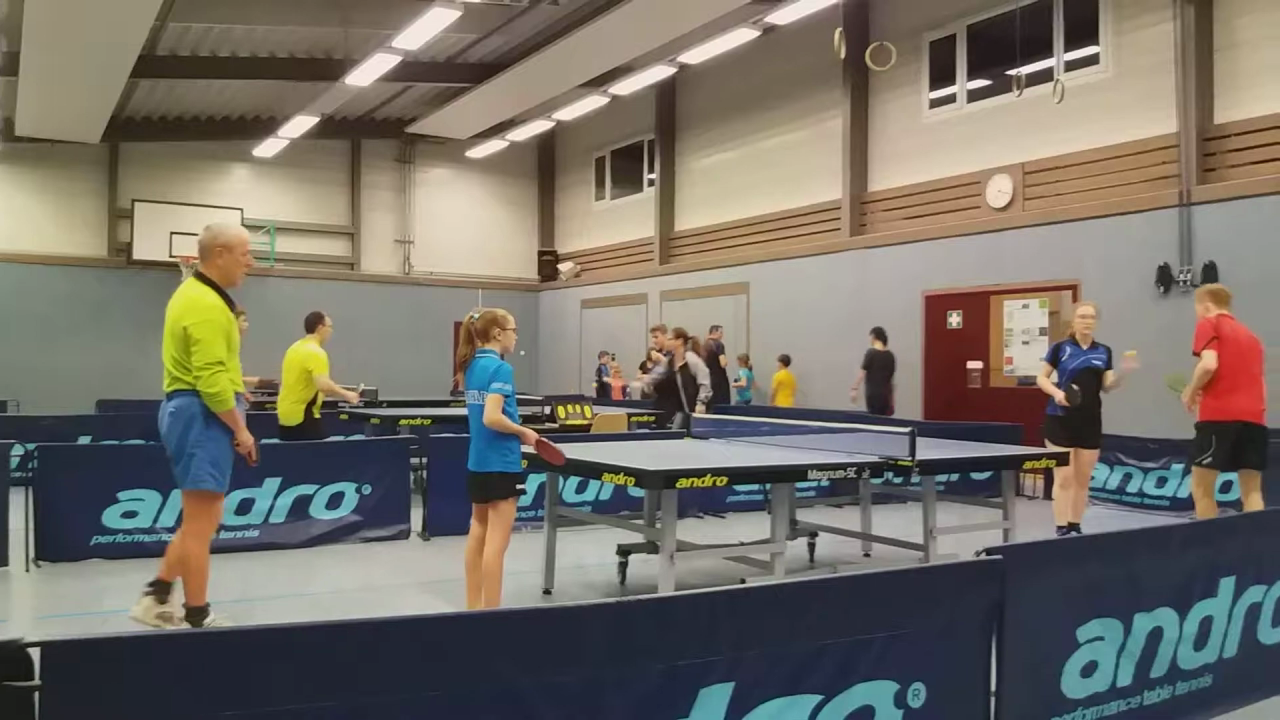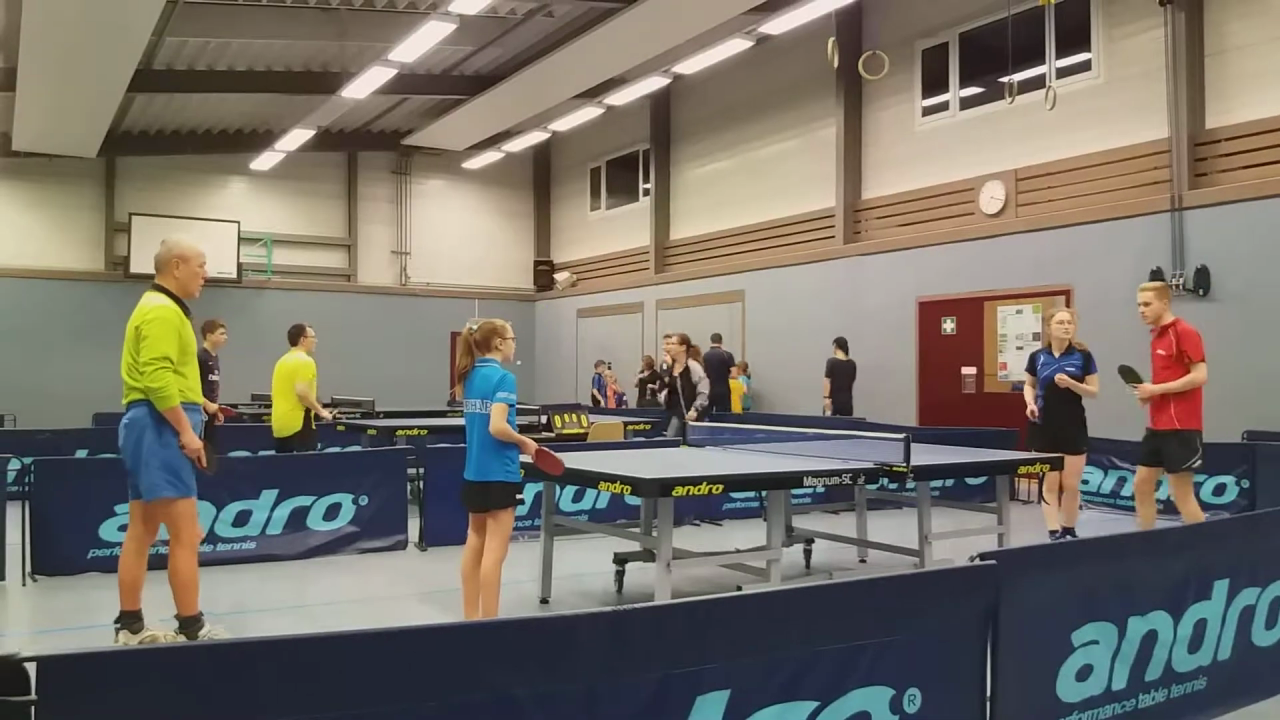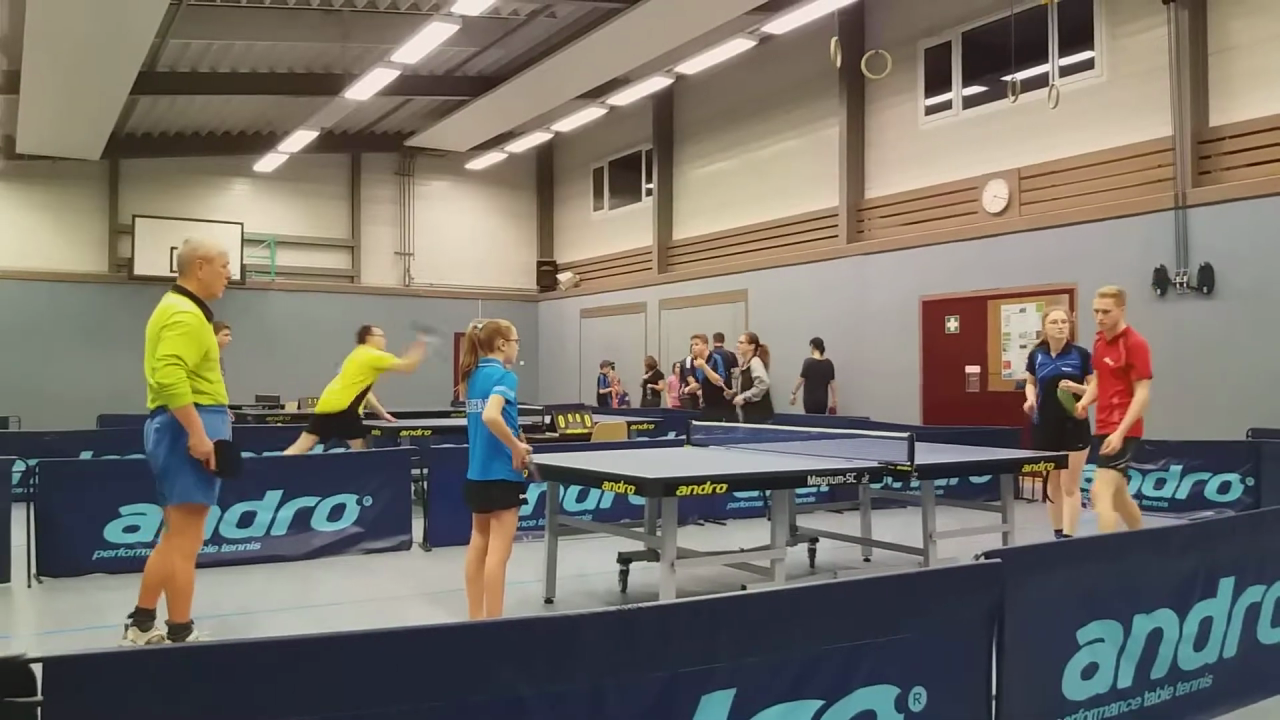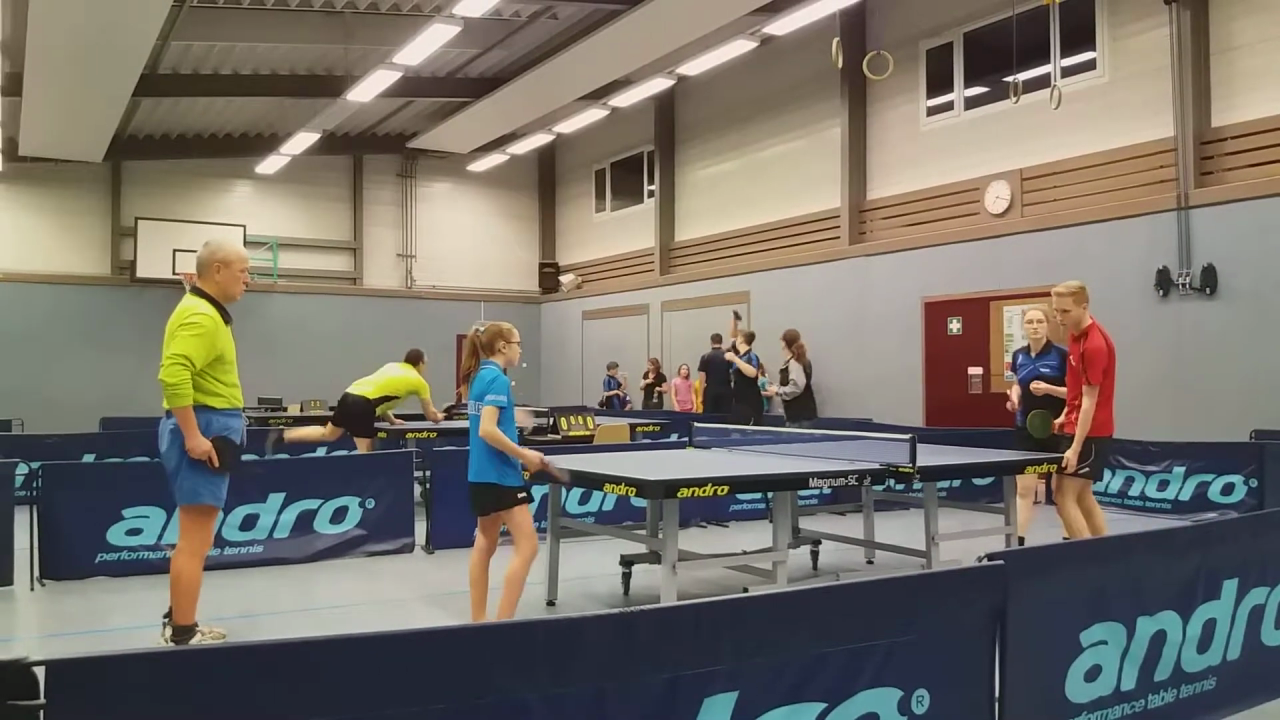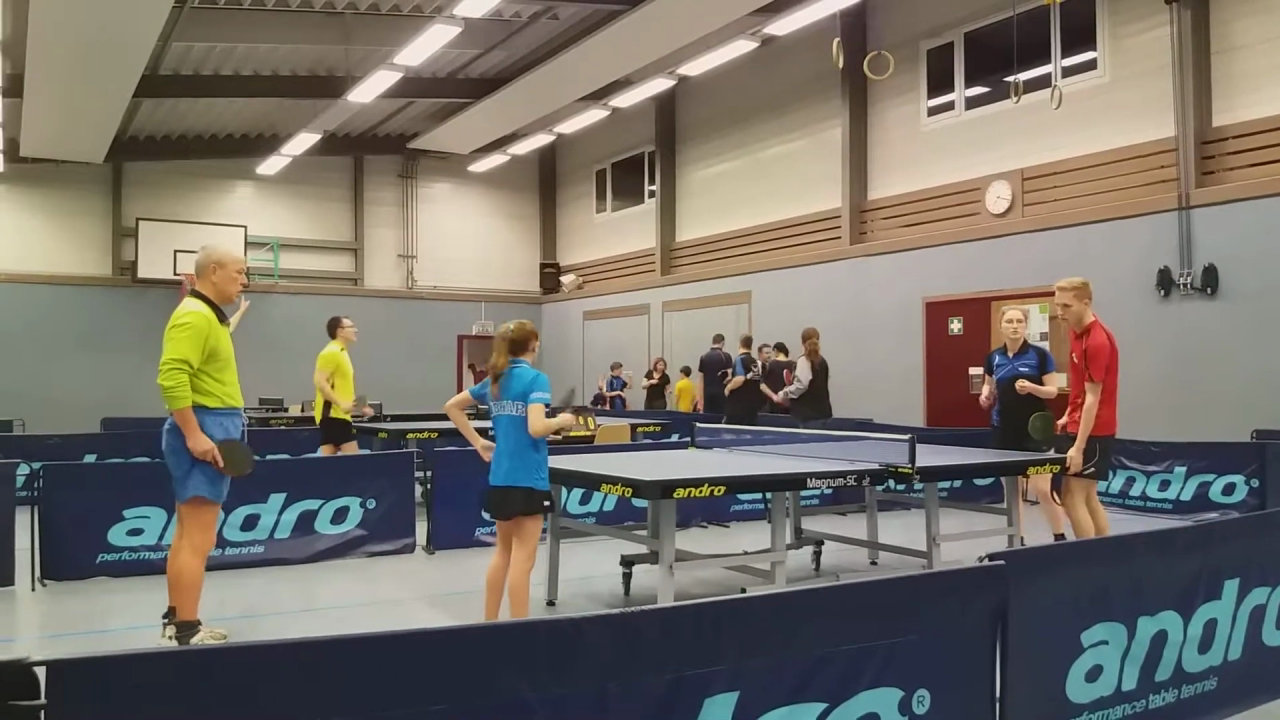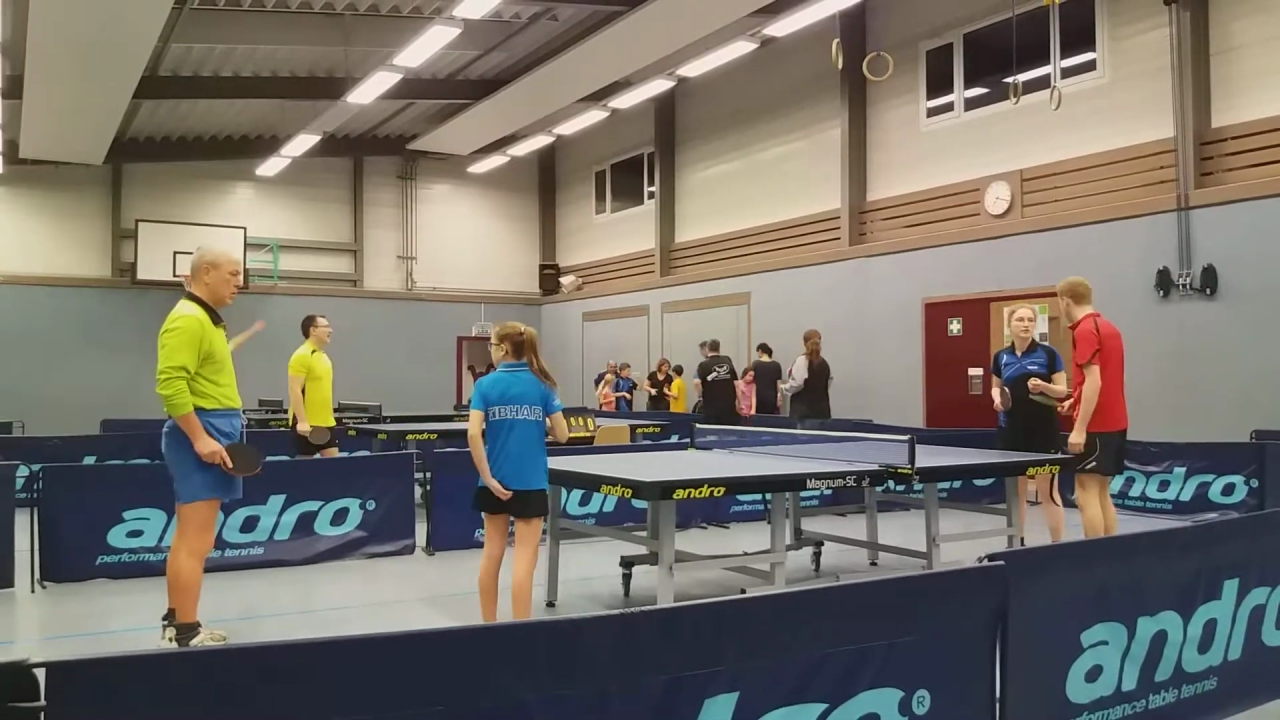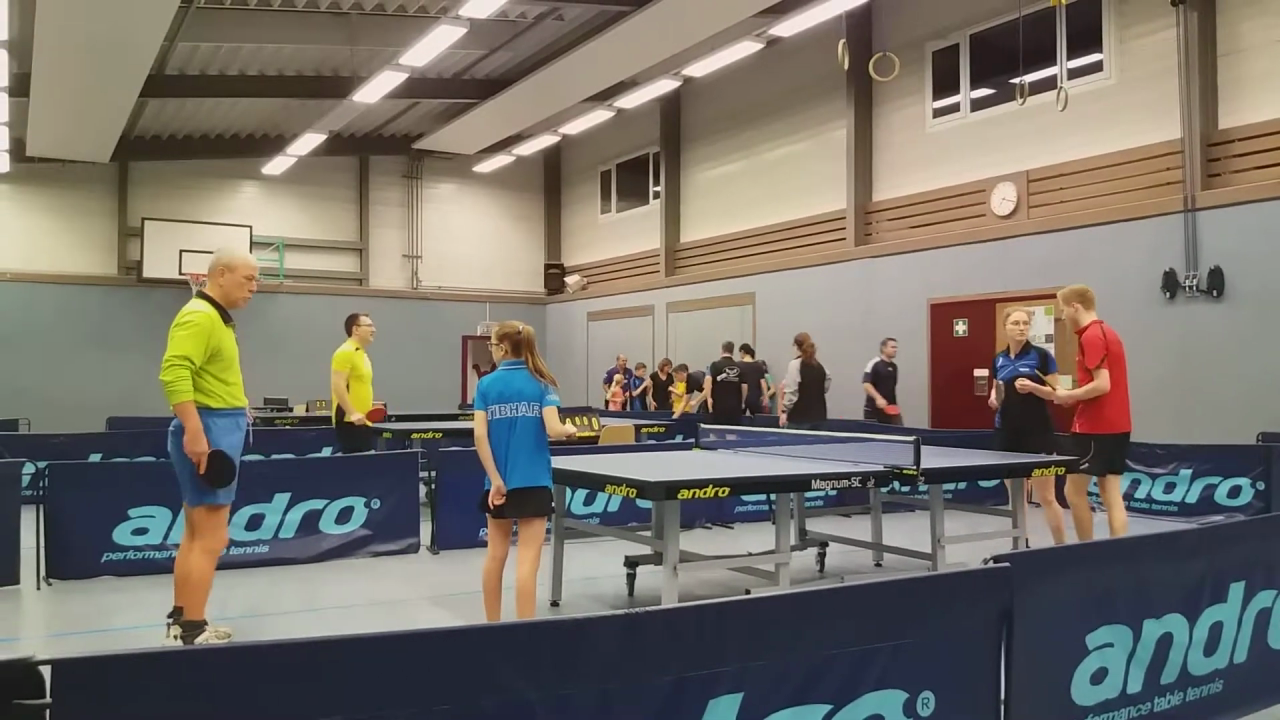
dt=0.7s
person 1, frame 1
left shoulder: (192, 292)
right shoulder: (207, 307)
right elbow: (211, 381)
right wrist: (240, 429)
left hip: (188, 411)
right hip: (203, 416)
left knee: (203, 517)
right knee: (201, 522)
left ankle: (157, 596)
right ankle: (197, 618)
person 1, frame 2
left shoulder: (157, 308)
right shoulder: (162, 310)
right elbow: (157, 379)
left wrist: (192, 415)
right wrist: (186, 432)
left hip: (152, 428)
right hip: (160, 428)
left knee: (140, 533)
right knee: (187, 534)
left ankle: (129, 626)
right ankle: (192, 629)
person 1, frame 3
left shoulder: (177, 307)
right shoulder: (185, 315)
right elbow: (169, 376)
right wrist: (198, 434)
left hip: (181, 429)
right hip: (188, 430)
left knee: (174, 538)
right knee: (186, 543)
left ankle: (140, 625)
right ankle: (180, 635)
person 1, frame 4
left shoulder: (204, 311)
right shoulder: (201, 316)
right elbow: (172, 374)
right wrist: (191, 434)
left hip: (207, 429)
right hip: (202, 431)
left knee: (190, 539)
right knee: (196, 542)
left ankle: (177, 623)
right ankle: (182, 637)
person 1, frame 5
left shoulder: (207, 315)
right shoulder: (195, 315)
right elbow: (171, 377)
right wrist: (195, 435)
left hip: (209, 429)
right hip: (202, 430)
left knee: (186, 535)
right knee: (199, 539)
left ankle: (175, 622)
right ankle: (186, 632)
person 1, frame 6
left shoulder: (206, 318)
right shoulder: (188, 319)
right elbow: (170, 384)
right wrist: (201, 439)
left hip: (211, 432)
right hip: (201, 434)
left knee: (187, 538)
right knee: (197, 541)
left ankle: (175, 624)
right ankle: (187, 635)
person 1, frame 7
left shoulder: (216, 318)
right shoulder: (199, 316)
right elbow: (174, 374)
right wrist: (194, 432)
left hip: (219, 432)
right hip: (206, 433)
left knee: (196, 537)
right knee: (211, 541)
left ankle: (180, 622)
right ankle: (192, 633)
person 2, frame 1
left shoulder: (472, 367)
right shoulder: (500, 368)
right elbow: (492, 418)
left wrist: (515, 429)
right wrist: (524, 432)
left hip: (478, 463)
right hip: (501, 464)
left knee: (478, 534)
right knee: (496, 542)
left ankle: (474, 606)
right ankle: (490, 611)
person 2, frame 2
left shoulder: (470, 377)
right shoulder: (503, 378)
right elbow: (497, 427)
left wrist: (516, 442)
right wrist: (524, 442)
left hip: (473, 473)
right hip: (499, 474)
left knee: (474, 545)
right knee: (494, 552)
left ankle: (471, 617)
right ankle: (488, 621)
person 2, frame 3
left shoulder: (473, 376)
right shoulder: (504, 376)
right elbow: (491, 416)
right wrist: (516, 447)
left hip: (477, 473)
right hip: (502, 473)
left knee: (478, 545)
right knee: (498, 551)
left ankle: (476, 617)
right ankle: (493, 622)
person 2, frame 4
left shoulder: (478, 376)
right shoulder: (497, 379)
right elbow: (487, 430)
left wrist: (511, 416)
right wrist: (525, 455)
left hip: (482, 475)
right hip: (501, 476)
left knee: (484, 545)
right knee: (527, 547)
left ankle: (478, 620)
right ankle: (504, 622)
person 2, frame 5
left shoulder: (494, 380)
right shoulder: (536, 378)
left elbow: (451, 407)
right elbow: (536, 428)
left wrist: (478, 442)
right wrist: (561, 420)
left hip: (500, 477)
right hip: (528, 480)
left knee: (502, 554)
right knee: (522, 561)
left ankle: (489, 622)
person 2, frame 6
left shoulder: (485, 385)
right shoulder: (542, 384)
left elbow: (474, 434)
right elbow: (561, 436)
left wrist: (488, 478)
left hip: (496, 481)
right hip: (531, 482)
left knee: (492, 555)
right knee: (524, 560)
left ankle: (489, 625)
person 2, frame 7
left shoulder: (486, 384)
right shoulder: (541, 383)
left elbow: (480, 436)
right elbow: (553, 430)
left wrist: (495, 479)
right wrist: (570, 429)
left hip: (499, 481)
right hip: (533, 481)
left knee: (495, 555)
right knee: (527, 560)
left ankle: (493, 624)
person 3, frame 1
left shoulder: (1208, 324)
right shoulder: (1250, 335)
left elbow: (1208, 365)
left wrist: (1190, 393)
left hip: (1218, 416)
right hip: (1254, 417)
left knee: (1202, 488)
right knee: (1251, 491)
person 3, frame 2
left shoulder: (1185, 332)
right shoulder: (1156, 336)
left elbow: (1200, 376)
left wrist: (1158, 389)
right wrist: (1147, 391)
left hip: (1181, 426)
right hip: (1158, 424)
left knee: (1182, 493)
right knee: (1142, 485)
person 3, frame 3
left shoulder: (1135, 344)
right shoulder: (1099, 341)
left elbow: (1142, 394)
left wrist: (1120, 433)
left hip: (1120, 433)
right hip: (1104, 429)
left knee: (1100, 494)
right knee: (1118, 493)
person 3, frame 4
left shoulder: (1094, 344)
right shoulder: (1077, 334)
left elbow: (1089, 401)
left wrist: (1075, 448)
right wrist: (1064, 415)
left hip: (1089, 432)
right hip: (1077, 427)
left knee: (1064, 497)
right knee: (1083, 497)
person 3, frame 5
left shoulder: (1097, 341)
right shoulder: (1078, 332)
left elbow: (1093, 398)
left wrist: (1078, 447)
right wrist: (1068, 416)
left hip: (1092, 431)
right hip: (1079, 426)
left knee: (1073, 498)
right knee: (1087, 496)
person 3, frame 6
left shoulder: (1084, 331)
right shoulder: (1108, 328)
left elbow: (1093, 382)
left wrist: (1079, 429)
right wrist: (1077, 402)
left hip: (1096, 427)
right hip: (1115, 424)
left knee: (1086, 497)
right knee: (1101, 495)
person 3, frame 7
left shoulder: (1091, 337)
right shoulder: (1109, 334)
left elbow: (1102, 385)
left wrist: (1068, 395)
right wrist: (1073, 396)
left hip: (1094, 427)
right hip: (1118, 426)
left knee: (1075, 492)
right knee: (1112, 495)
person 4, frame 1
left shoulder: (1104, 352)
right shoulder: (1060, 348)
left elbow: (1106, 386)
right elbow: (1042, 378)
left wrist: (1122, 372)
right wrist: (1057, 393)
left hip: (1090, 421)
right hip: (1061, 419)
left knee: (1083, 480)
right knee: (1064, 478)
left ankle: (1075, 526)
right ankle: (1061, 529)
person 4, frame 2
left shoulder: (1083, 356)
right shoulder: (1037, 357)
left elbow: (1094, 391)
right elbow: (1029, 386)
left wrist: (1072, 384)
right wrist: (1030, 403)
left hip: (1073, 427)
right hip: (1043, 427)
left knee: (1071, 486)
right knee: (1049, 484)
left ankle: (1068, 530)
right ankle: (1054, 534)
person 4, frame 3
left shoulder: (1081, 355)
right shoulder: (1036, 355)
left elbow: (1094, 389)
left wrist: (1076, 388)
right wrist: (1030, 400)
left hip: (1074, 427)
right hip: (1044, 426)
left knee: (1069, 486)
right knee: (1052, 485)
left ankle: (1068, 537)
right ankle: (1058, 533)
person 4, frame 4
left shoulder: (1061, 355)
right shoulder: (1018, 356)
left wrist: (1048, 389)
right wrist: (1014, 398)
right hip: (1026, 429)
right knee: (1024, 489)
right ankle: (1018, 541)
person 4, frame 5
left shoulder: (1040, 354)
right shoulder: (993, 357)
left elbow: (1053, 390)
right elbow: (989, 386)
left wrist: (1031, 388)
right wrist: (986, 396)
right hip: (1004, 429)
left knee: (1043, 489)
left ankle: (1060, 538)
person 4, frame 6
left shoulder: (1048, 353)
right shoulder: (1001, 357)
left elbow: (1062, 390)
left wrist: (1043, 386)
right wrist: (997, 399)
left hip: (1043, 430)
right hip: (1011, 430)
left knee: (1047, 491)
right knee: (1016, 491)
left ankle: (1057, 544)
person 4, frame 7
left shoulder: (1041, 356)
right shoulder: (998, 360)
left elbow: (1055, 392)
left wrist: (1032, 387)
right wrist: (994, 398)
left hip: (1037, 432)
right hip: (1007, 432)
left knee: (1045, 495)
right knee: (1015, 494)
left ankle: (1061, 547)
